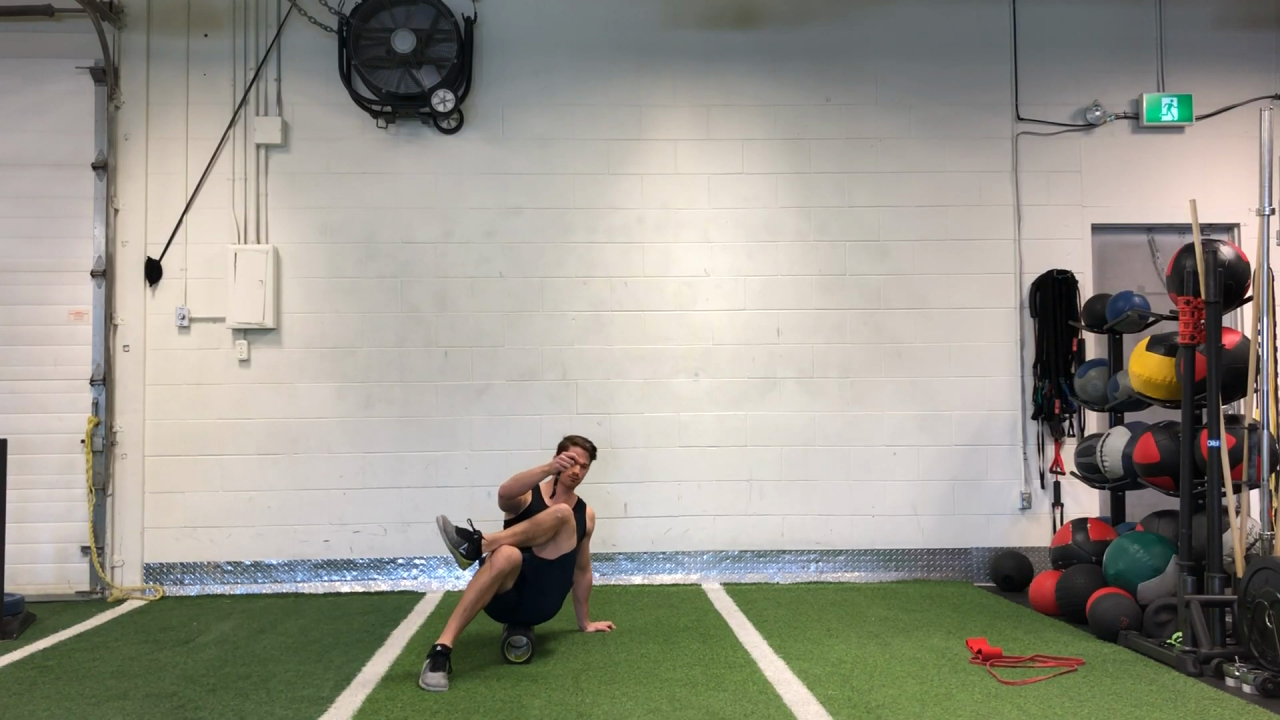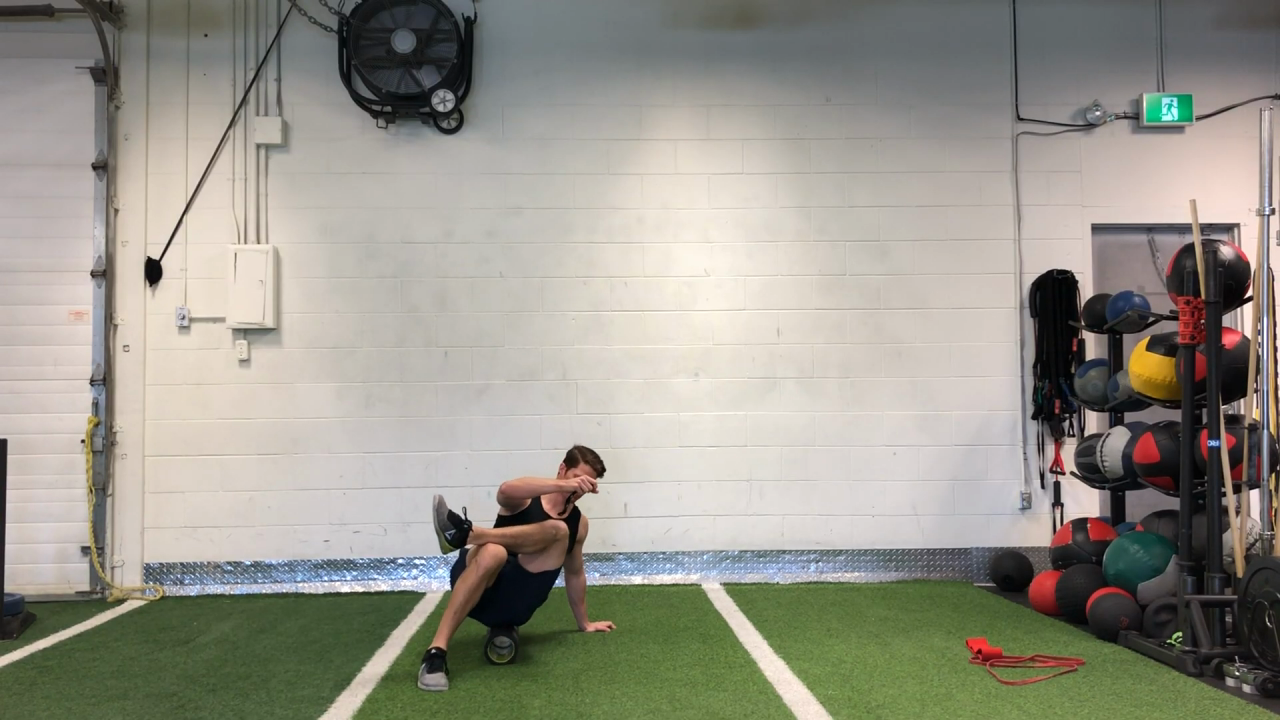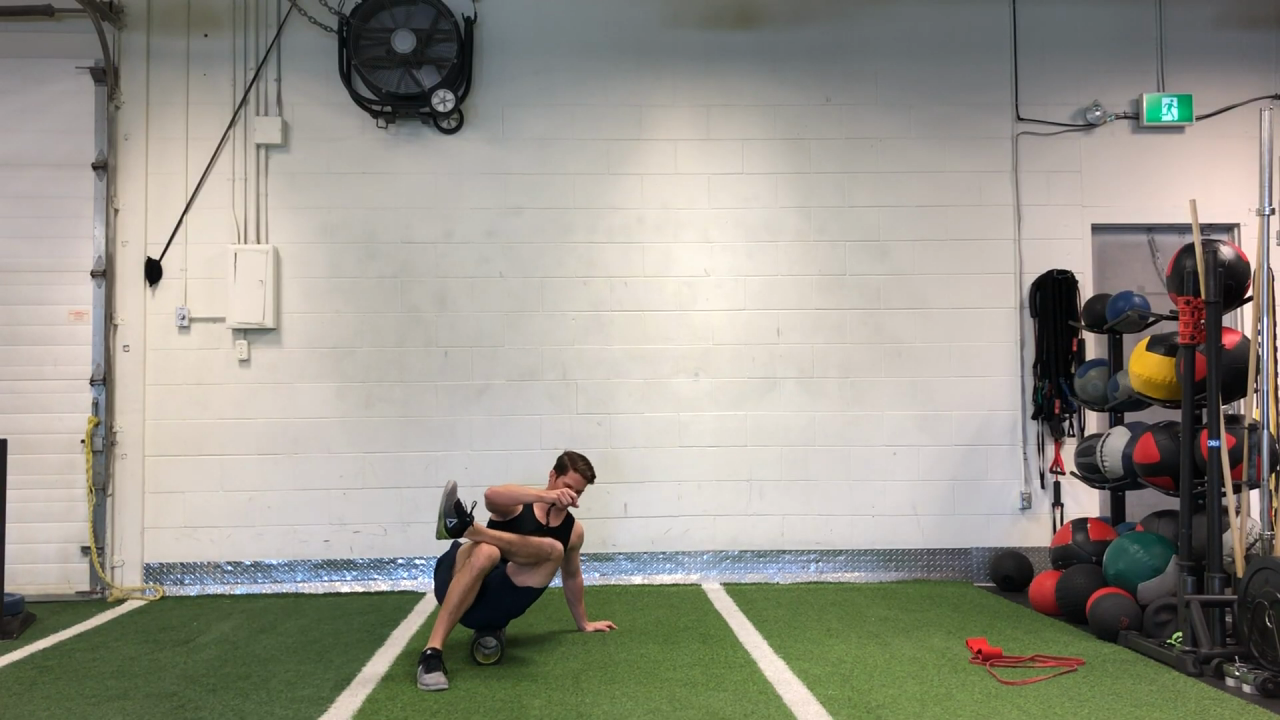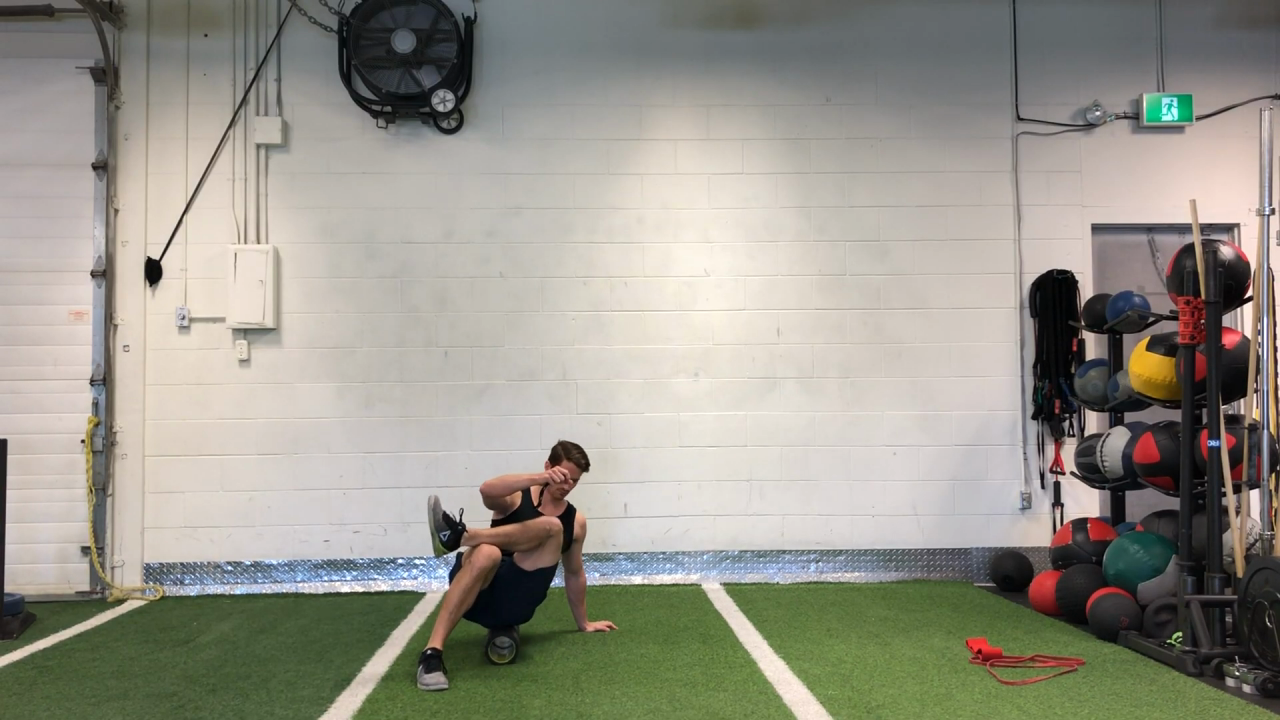
dt=0.3s
person 1, frame 1
left shoulder: (585, 514)
right shoulder: (525, 498)
left elbow: (582, 570)
right elbow: (505, 493)
left wrist: (585, 622)
right wrist: (551, 467)
left hip: (541, 603)
right hip: (505, 596)
left knee: (562, 514)
right knee: (507, 554)
right ankle: (442, 650)
person 1, frame 2
left shoulder: (579, 523)
right shoulder: (525, 499)
left elbow: (575, 573)
right elbow: (506, 490)
left wrist: (584, 622)
right wrist: (564, 485)
left hip: (513, 608)
right hip: (476, 588)
left knee: (559, 531)
right knee: (493, 552)
right ankle: (436, 653)
person 1, frame 3
left shoulder: (573, 530)
right shoulder: (517, 504)
left elbow: (572, 577)
right elbow: (491, 495)
left wrist: (583, 623)
right wrist: (546, 496)
left hip: (493, 609)
right hip: (458, 581)
left knee: (553, 549)
right knee: (486, 552)
right ankle: (432, 653)
person 1, frame 4
left shoulder: (576, 522)
right shoulder: (515, 498)
left elbow: (574, 573)
right elbow: (487, 490)
left wrist: (583, 622)
right wrist: (539, 479)
left hip: (515, 605)
right hip: (480, 594)
left knee: (552, 526)
right knee: (486, 553)
right ankle: (432, 652)
